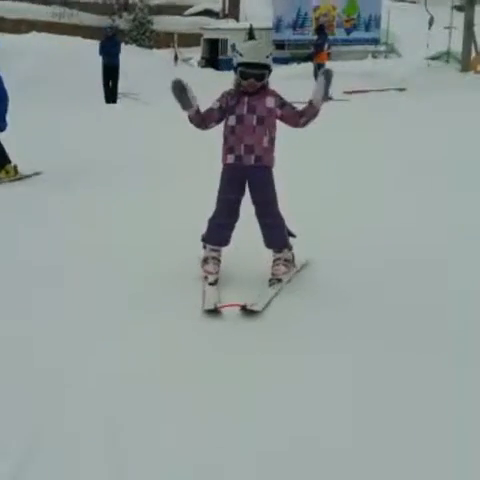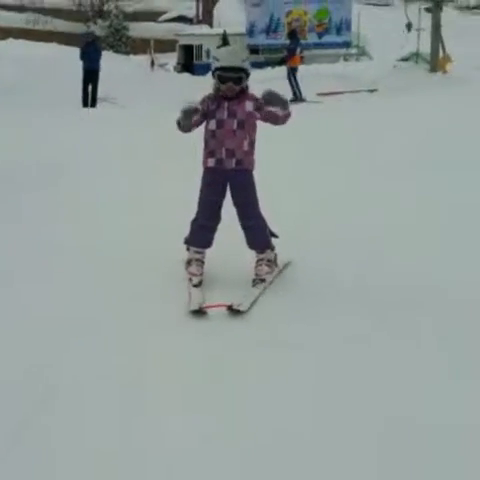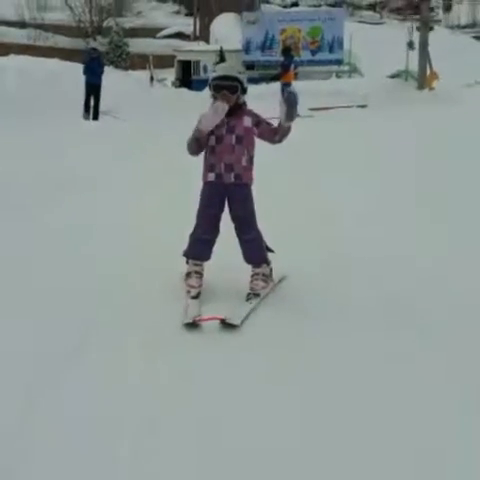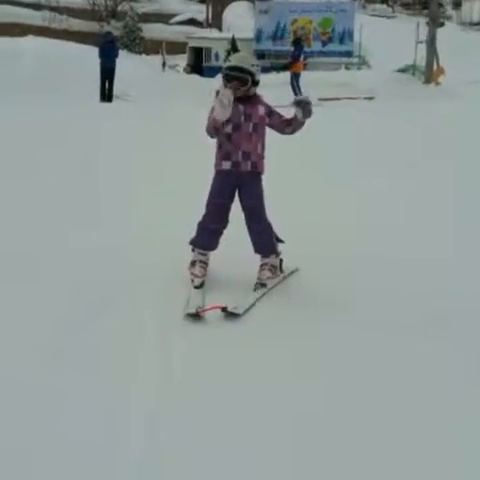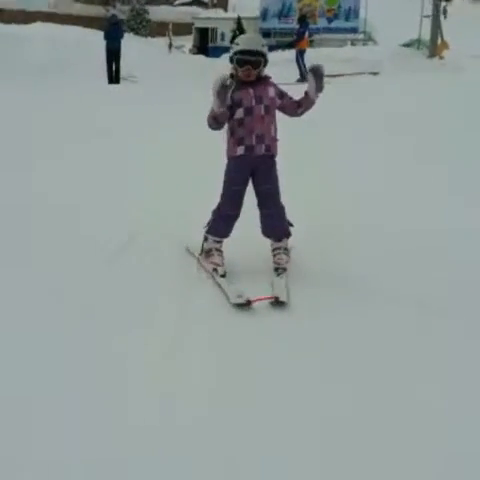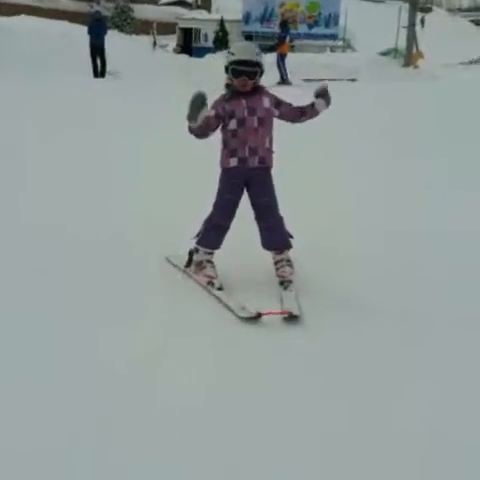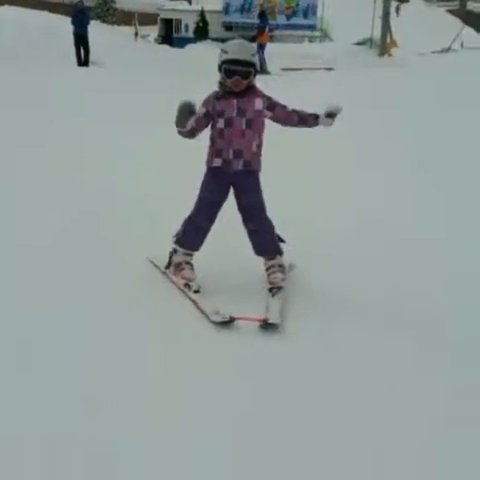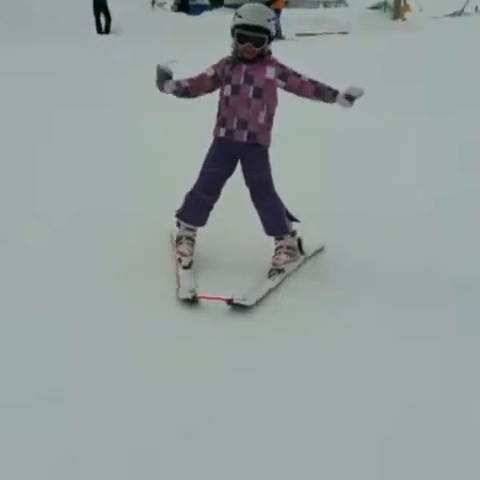
dt=0.4s
person 1, frame 1
left shoulder: (272, 100)
right shoulder: (229, 98)
left elbow: (299, 119)
right elbow: (204, 122)
left wrist: (316, 100)
right wrist: (190, 106)
left hip: (261, 165)
right hip: (233, 164)
left knee: (268, 211)
right knee: (225, 211)
left ankle: (282, 254)
right ankle: (212, 252)
person 1, frame 2
left shoulder: (252, 102)
right shoulder: (209, 102)
left elbow: (280, 118)
right elbow: (187, 126)
left wrist: (281, 107)
right wrist: (185, 117)
left hip: (242, 168)
right hip: (213, 167)
left knee: (250, 213)
right knee: (207, 213)
left ankle: (265, 255)
right ankle: (195, 254)
person 1, frame 3
left shoulder: (249, 118)
right shoulder: (210, 118)
left elbow: (275, 136)
right elbow: (193, 149)
left wrist: (286, 119)
right wrist: (204, 126)
left hip: (240, 182)
right hip: (213, 181)
left knee: (247, 227)
right knee: (205, 226)
left ankle: (261, 269)
right ankle: (194, 268)
person 1, frame 4
left shoulder: (261, 107)
right shoulder: (220, 106)
left elbow: (286, 127)
right elbow: (212, 132)
left wrist: (300, 116)
right wrist: (219, 115)
left hip: (252, 171)
right hip: (225, 170)
left knee: (257, 217)
right knee: (214, 215)
left ankle: (270, 259)
right ankle: (200, 257)
person 1, frame 5
left shoulder: (271, 89)
right shoulder: (230, 91)
left elbow: (296, 108)
right elbow: (215, 124)
left wrist: (313, 91)
right wrist: (219, 104)
left hip: (266, 156)
right hip: (238, 156)
left knee: (271, 202)
right knee: (230, 202)
left ankle: (280, 243)
right ankle: (212, 244)
person 1, frame 6
left shoulder: (267, 99)
right shoulder: (224, 102)
left elbow: (295, 114)
right elbow: (203, 131)
left wrist: (317, 106)
right wrist: (195, 118)
left hip: (261, 168)
right hip: (232, 168)
left knee: (269, 214)
right knee: (222, 213)
left ankle: (282, 256)
right ankle: (201, 256)
person 1, frame 7
left shoulder: (260, 100)
right shoulder: (214, 100)
left elbow: (288, 116)
right elbow: (191, 130)
left wrist: (320, 119)
right wrist: (184, 122)
left hip: (248, 170)
right hip: (218, 168)
left knee: (256, 217)
right knee: (202, 214)
left ankle: (274, 261)
right ankle: (181, 257)
person 1, frame 8
left shoulder: (274, 69)
right shoulder: (226, 66)
left elbow: (304, 85)
right elbow: (197, 86)
left wrist: (338, 96)
right wrist: (170, 85)
left hip: (256, 143)
right hip: (224, 139)
left knee: (263, 193)
right knee: (205, 188)
left ankle: (286, 241)
right ankle: (185, 233)
